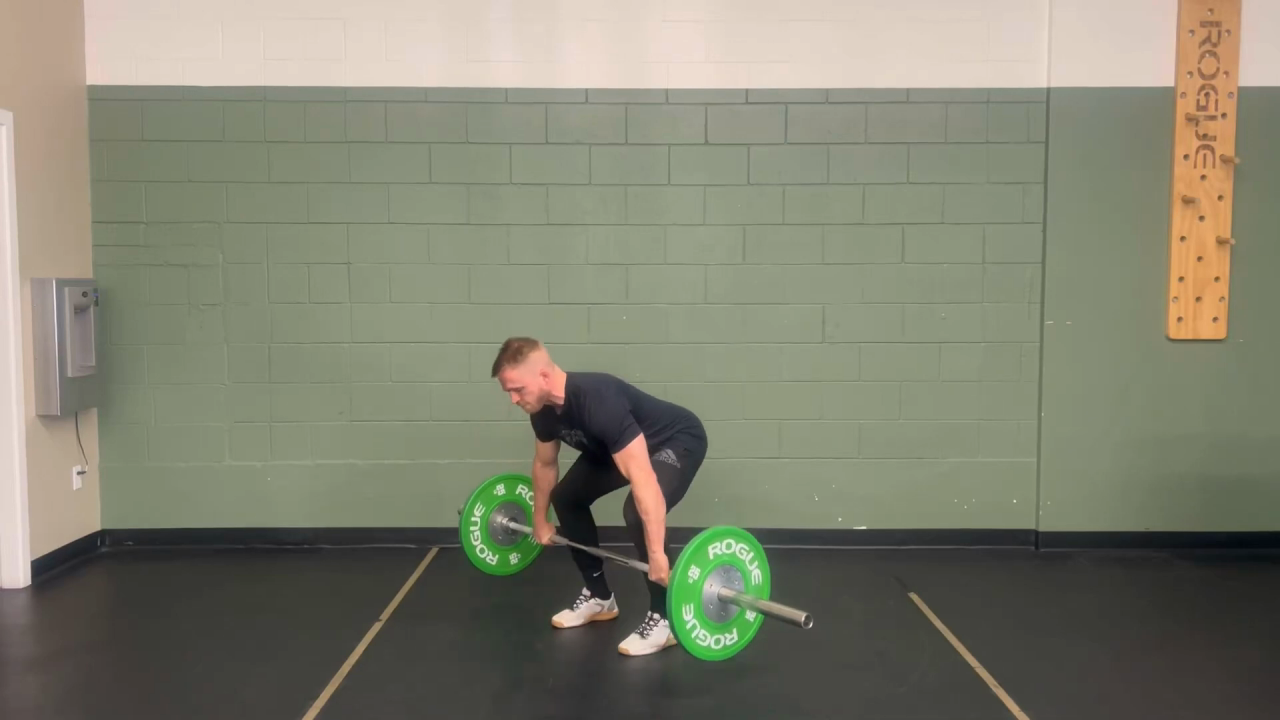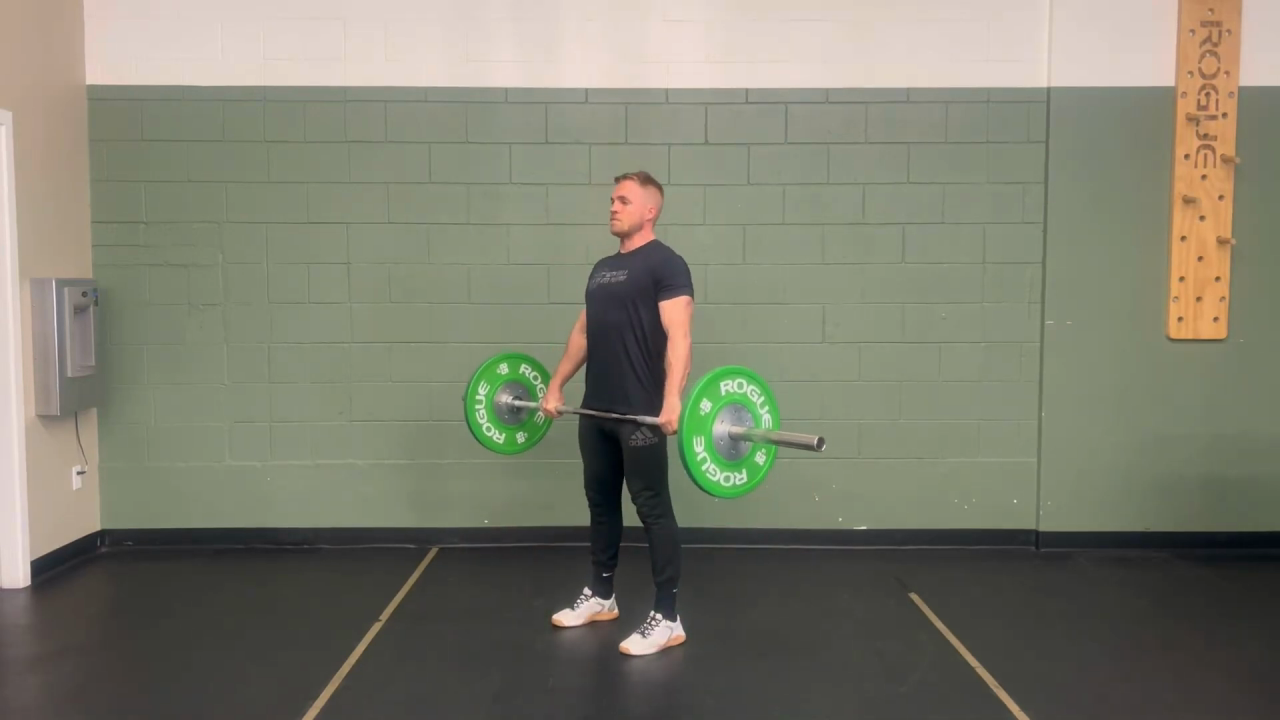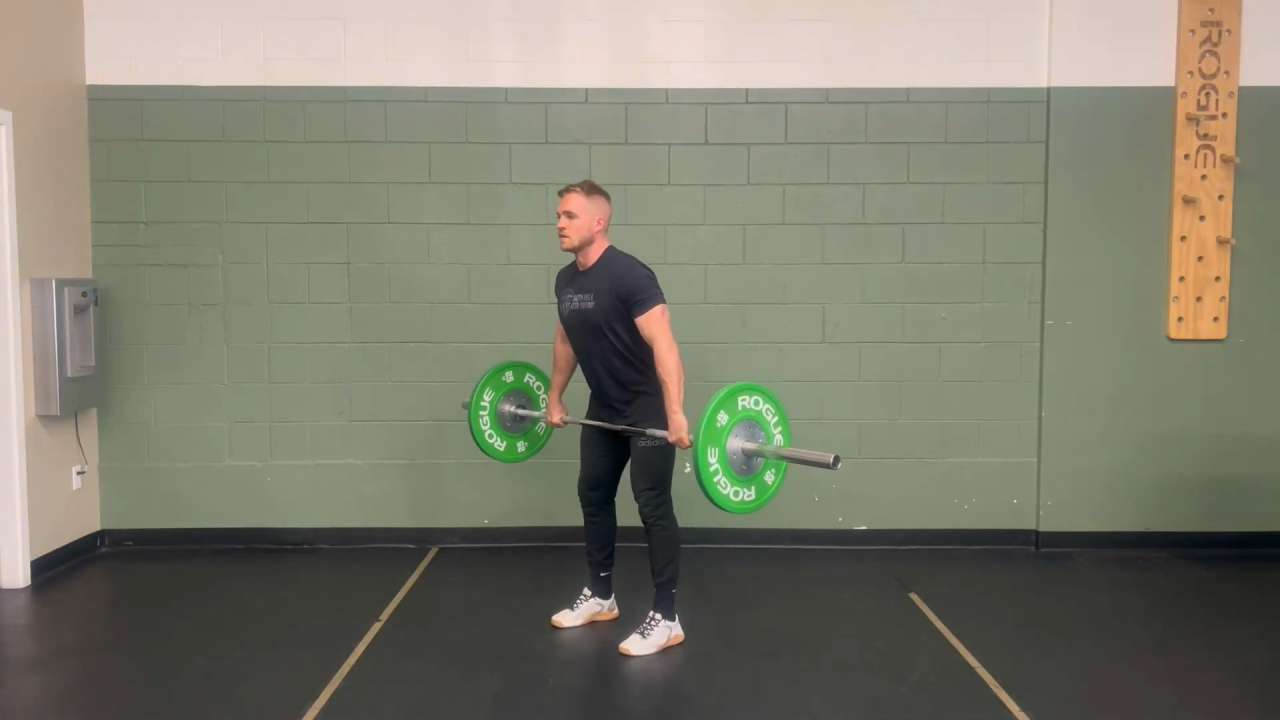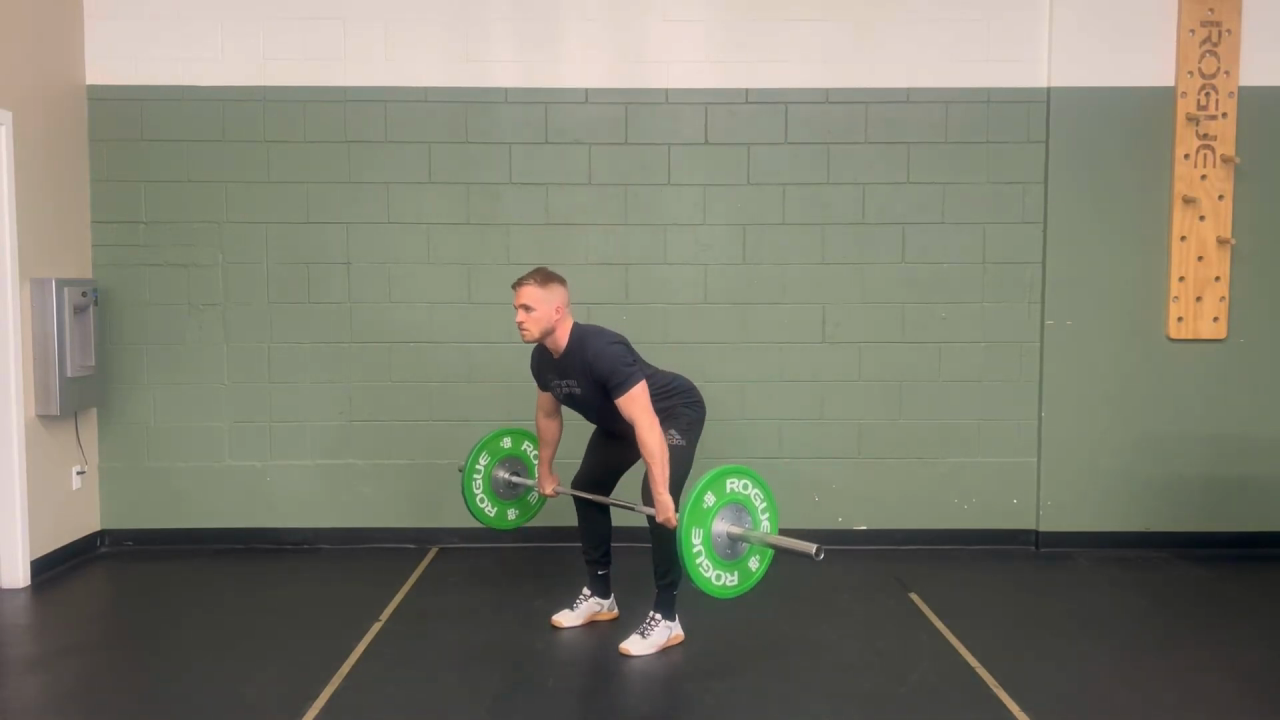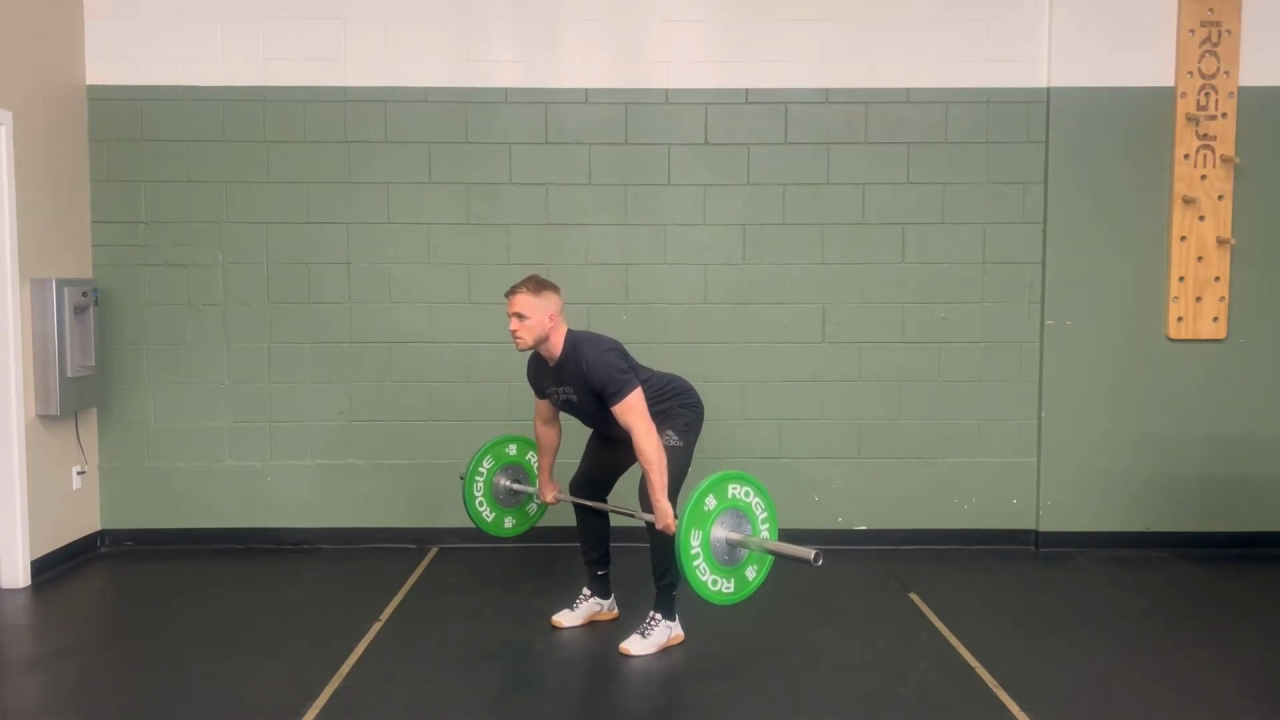
dt=1s
person 1, frame 1
left shoulder: (599, 402)
right shoulder: (544, 410)
left elbow: (643, 478)
right elbow: (544, 464)
left wrist: (657, 555)
right wrist: (540, 521)
left hip: (678, 440)
left knee: (637, 513)
right knee: (565, 496)
left ankle: (662, 618)
right ankle: (599, 596)
person 1, frame 2
left shoulder: (666, 264)
right shoulder: (602, 268)
left elbow: (678, 336)
right elbow: (583, 332)
left wrist: (672, 401)
right wrist: (555, 385)
left hip: (640, 412)
right hip: (596, 409)
left knee: (652, 508)
right knee: (601, 502)
left ankle: (666, 618)
right ankle: (600, 595)
person 1, frame 3
left shoulder: (628, 275)
right shoulder: (566, 280)
left elbow: (663, 346)
right elbow: (565, 342)
left wrist: (675, 414)
right wrist: (554, 397)
left hip: (647, 410)
right hip: (604, 409)
left knee: (652, 505)
right knee: (593, 495)
left ankle: (666, 618)
right ankle: (599, 595)
person 1, frame 4
left shoulder: (602, 351)
right shoulder: (542, 359)
left elbow: (646, 424)
right elbow: (548, 415)
left wrist: (662, 495)
right wrist: (544, 470)
left hip: (675, 411)
right hip: (619, 419)
left knee: (657, 505)
right knee: (586, 488)
left ankle: (666, 618)
right ankle: (599, 595)
person 1, frame 5
left shoulder: (597, 357)
right shoulder: (539, 367)
left elbow: (642, 430)
right elbow: (547, 422)
left wrist: (661, 502)
right wrist: (545, 478)
left hip: (673, 413)
right hip: (616, 421)
left knee: (654, 501)
right knee: (584, 489)
left ankle: (665, 618)
right ankle: (599, 595)
